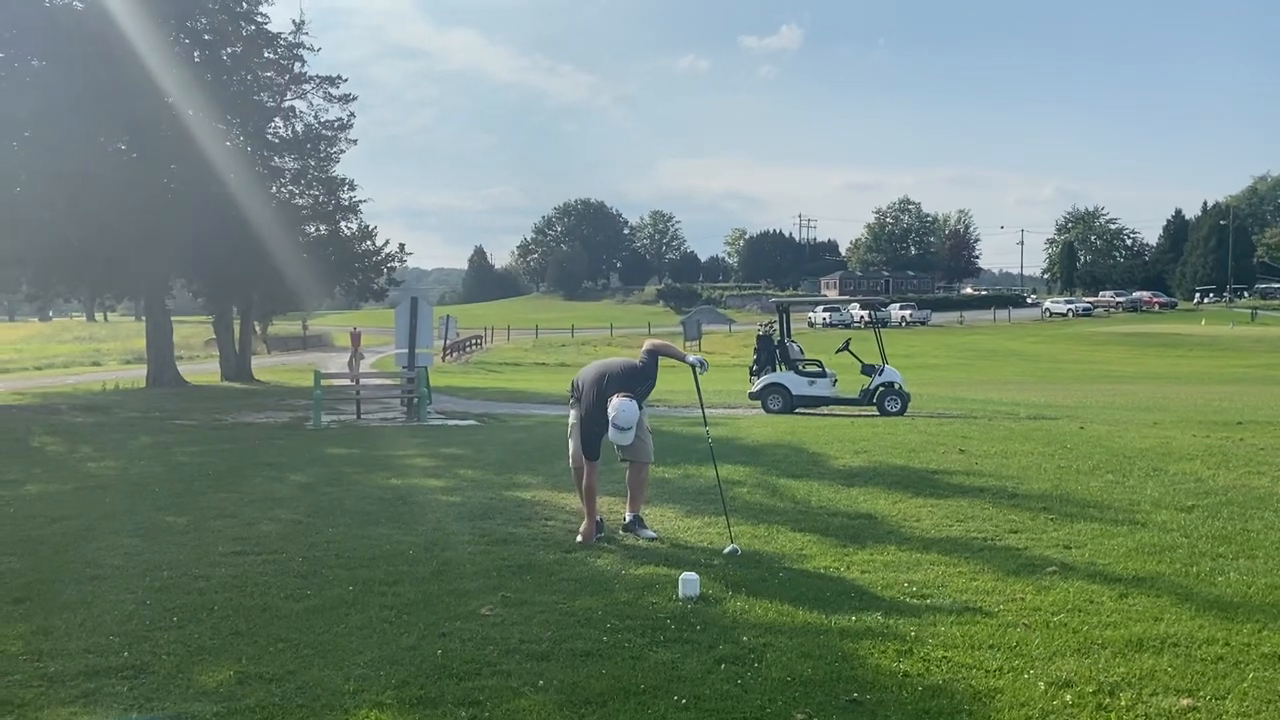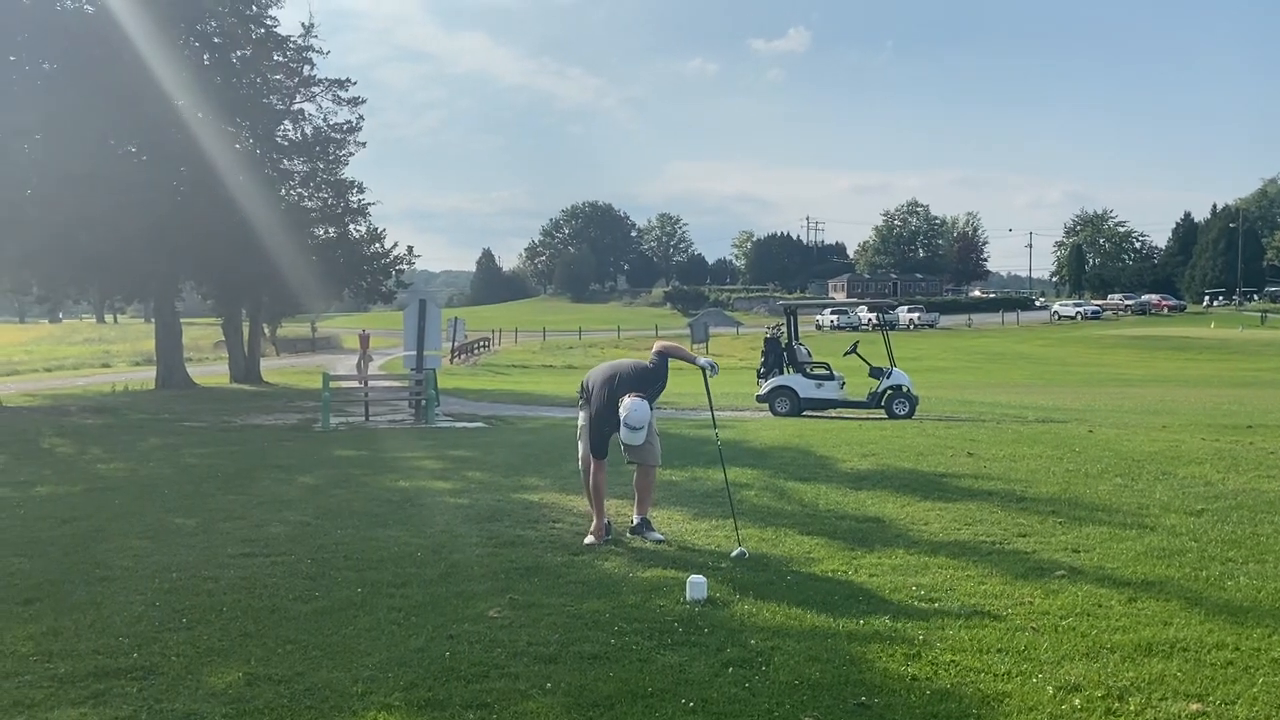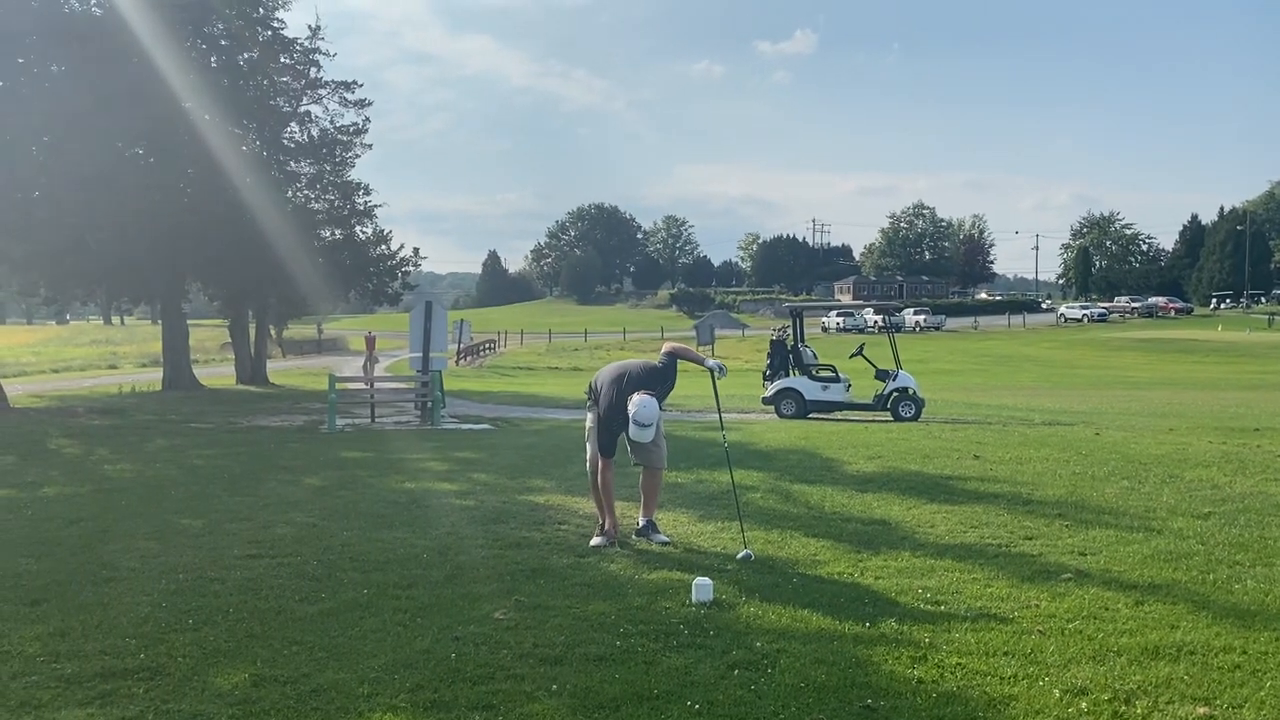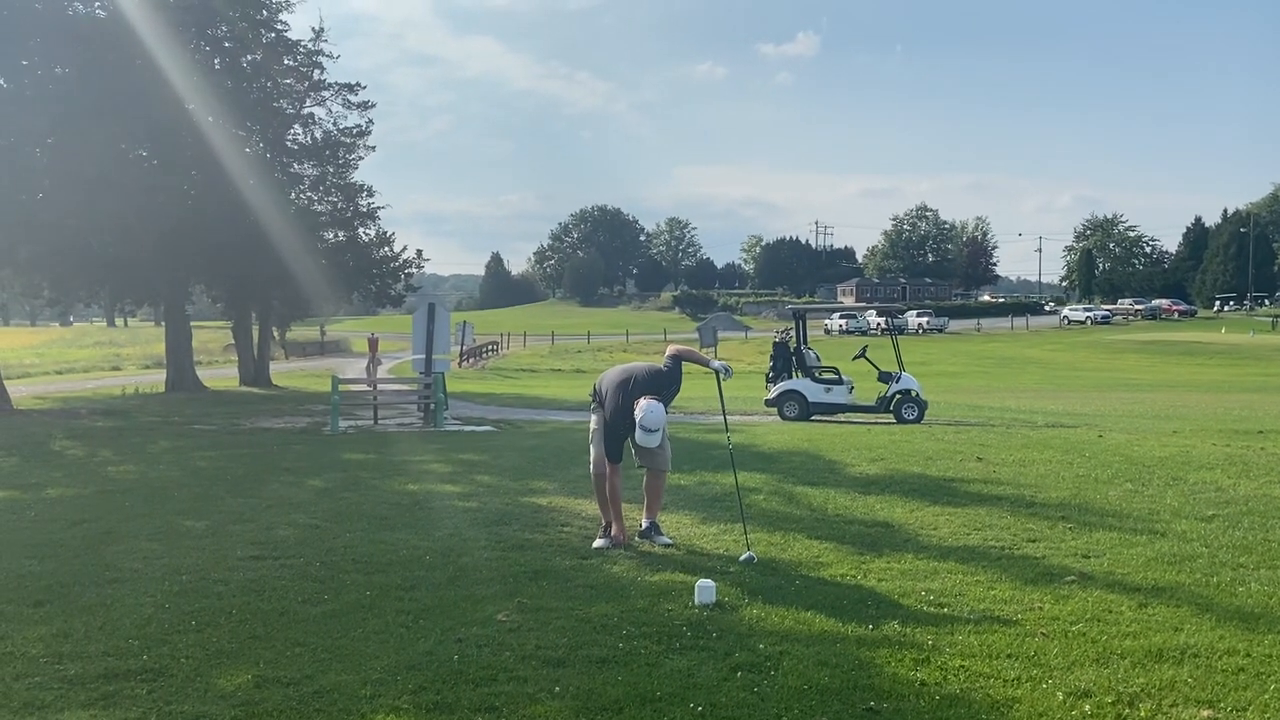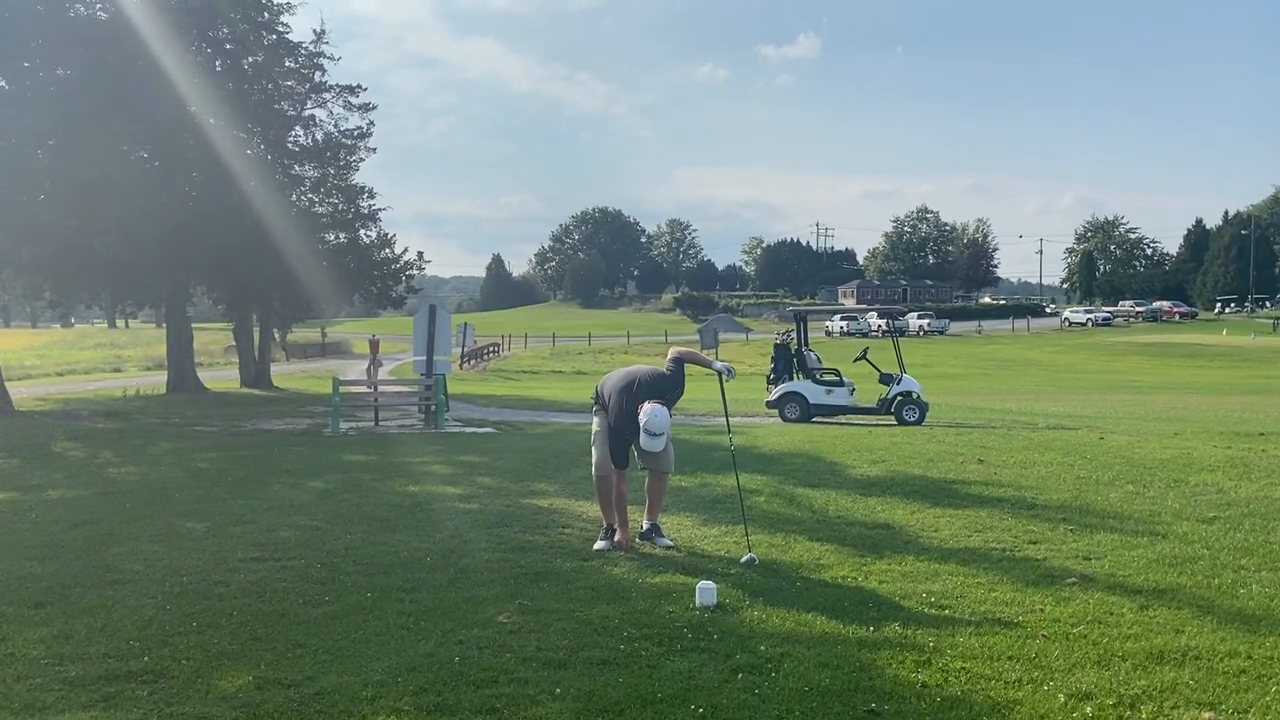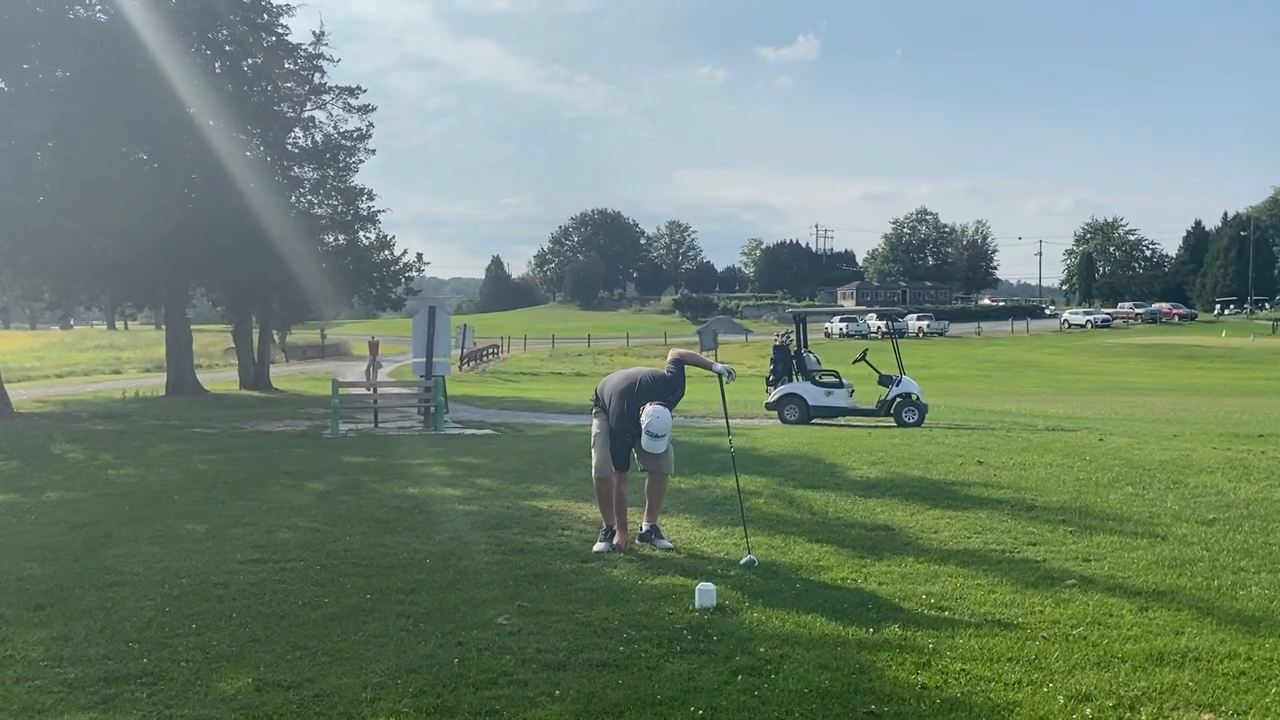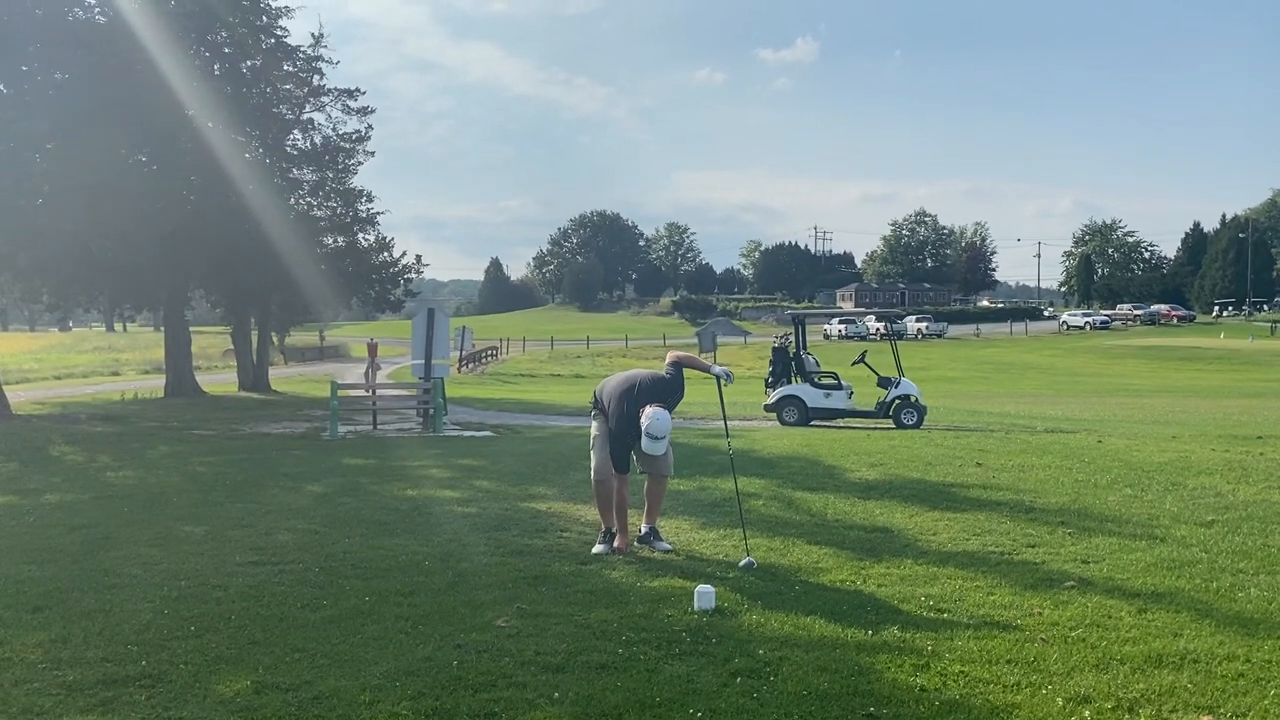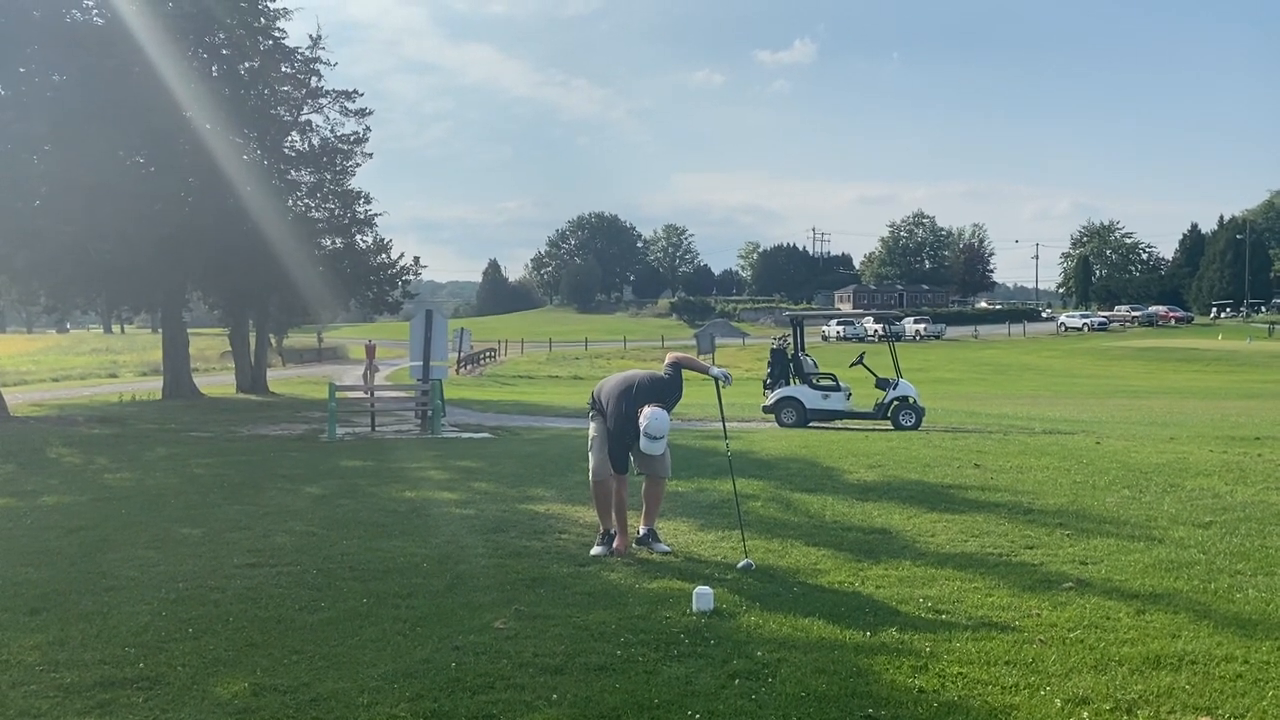
dt=0.3s
person 1, frame 1
left shoulder: (643, 376)
right shoulder: (592, 416)
left elbow: (650, 344)
right elbow: (591, 471)
left wrist: (686, 357)
right wrist: (588, 520)
left hip: (629, 393)
right hip: (584, 399)
left knee: (642, 455)
right knee: (579, 459)
left ankle: (633, 518)
right ankle: (594, 520)
person 1, frame 2
left shoulder: (653, 377)
right shoulder: (601, 416)
left elbow: (660, 346)
right elbow: (598, 469)
left wrist: (696, 359)
right wrist: (598, 519)
left hip: (637, 399)
right hip: (593, 399)
left knee: (650, 457)
right knee: (588, 461)
left ankle: (640, 521)
right ankle: (602, 522)
person 1, frame 3
left shoulder: (662, 378)
right shoulder: (610, 416)
left elbow: (669, 346)
right elbow: (606, 468)
left wrist: (705, 361)
right wrist: (610, 517)
left hip: (645, 405)
right hip: (601, 401)
left knee: (656, 460)
right knee: (596, 463)
left ankle: (646, 522)
right ankle: (604, 523)
person 1, frame 4
left shoulder: (667, 381)
right shoulder: (616, 420)
left elbow: (673, 349)
right elbow: (613, 473)
left wrist: (710, 362)
right wrist: (618, 523)
left hip: (648, 403)
right hip: (605, 403)
left knee: (660, 462)
right knee: (600, 465)
left ankle: (649, 524)
right ankle: (608, 525)
person 1, frame 5
left shoulder: (671, 385)
right shoulder: (622, 425)
left elbow: (676, 351)
right elbow: (620, 479)
left wrist: (713, 364)
right wrist: (623, 528)
left hip: (646, 397)
right hip: (607, 406)
left knee: (662, 464)
right knee: (603, 467)
left ankle: (650, 526)
right ankle: (610, 527)
person 1, frame 6
left shoulder: (672, 387)
right shoulder: (622, 427)
left elbow: (675, 353)
right elbow: (621, 481)
left wrist: (713, 365)
right wrist: (622, 530)
left hip: (644, 398)
right hip: (607, 407)
left knee: (662, 466)
right knee: (602, 469)
left ankle: (649, 527)
right ankle: (609, 529)
person 1, frame 7
left shoulder: (671, 389)
right shoulder: (622, 429)
left elbow: (673, 356)
right elbow: (621, 484)
left wrist: (711, 368)
right wrist: (622, 534)
left hip: (642, 400)
right hip: (605, 411)
left knee: (662, 468)
right knee: (601, 471)
left ankle: (648, 529)
right ankle: (608, 531)
person 1, frame 8
left shoulder: (670, 390)
right shoulder: (621, 430)
left elbow: (672, 357)
right elbow: (620, 484)
left wrist: (710, 369)
right wrist: (622, 534)
left hip: (640, 402)
right hip: (604, 411)
left knee: (659, 470)
right knee: (600, 472)
left ankle: (646, 531)
right ankle: (607, 532)
